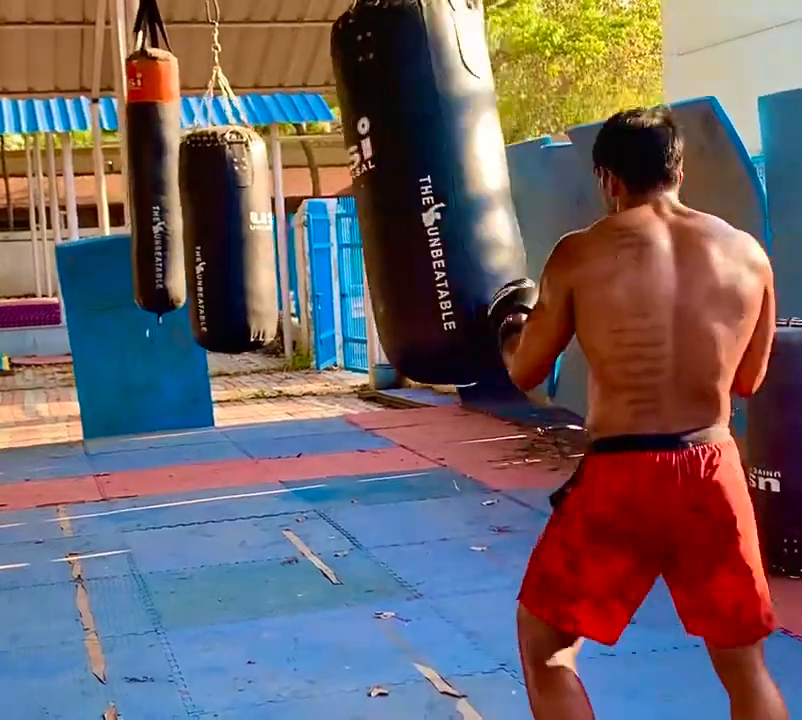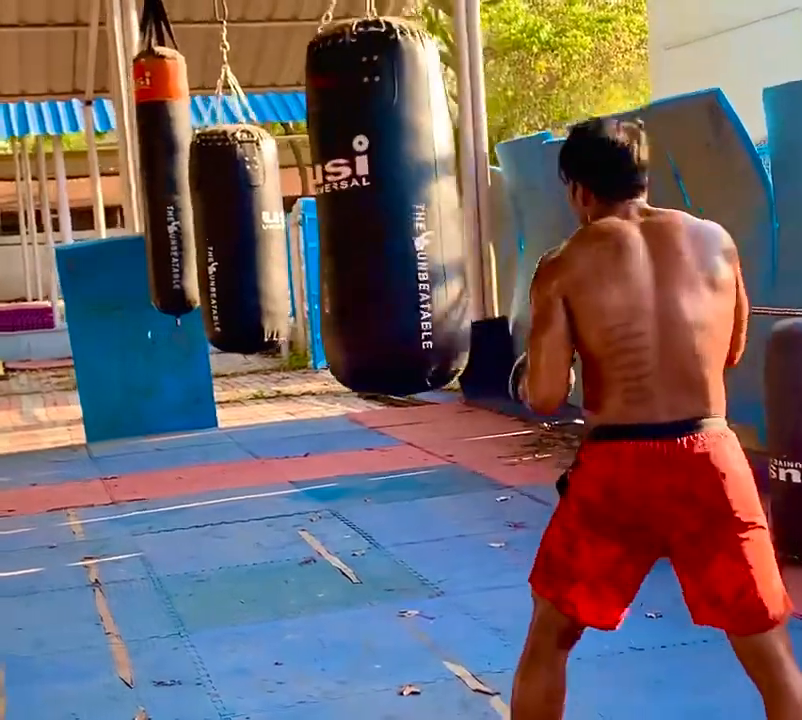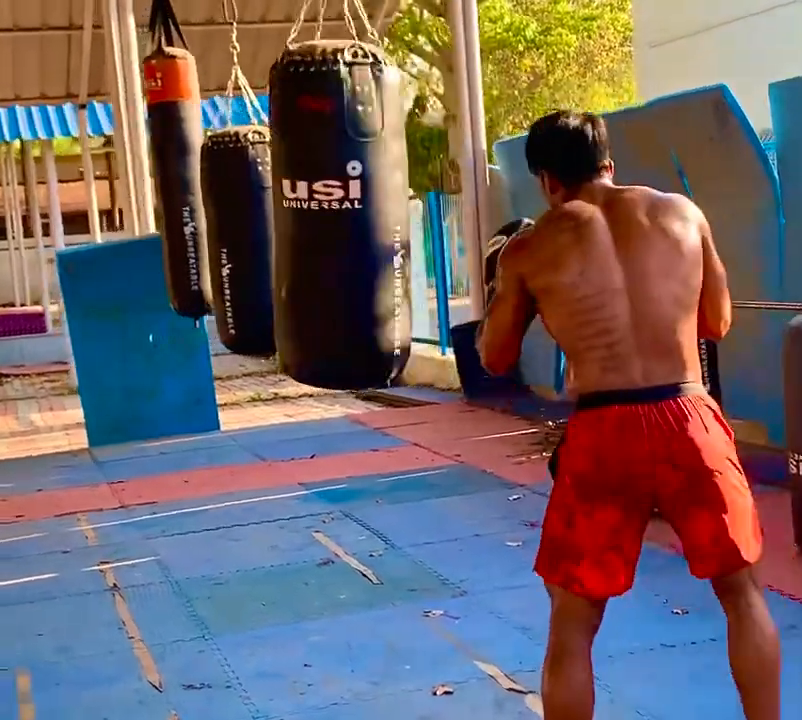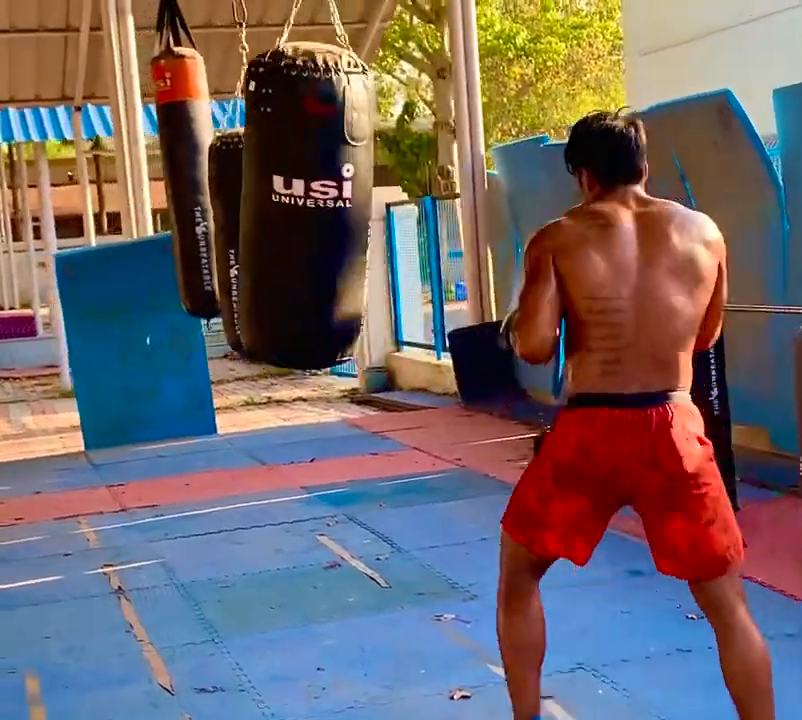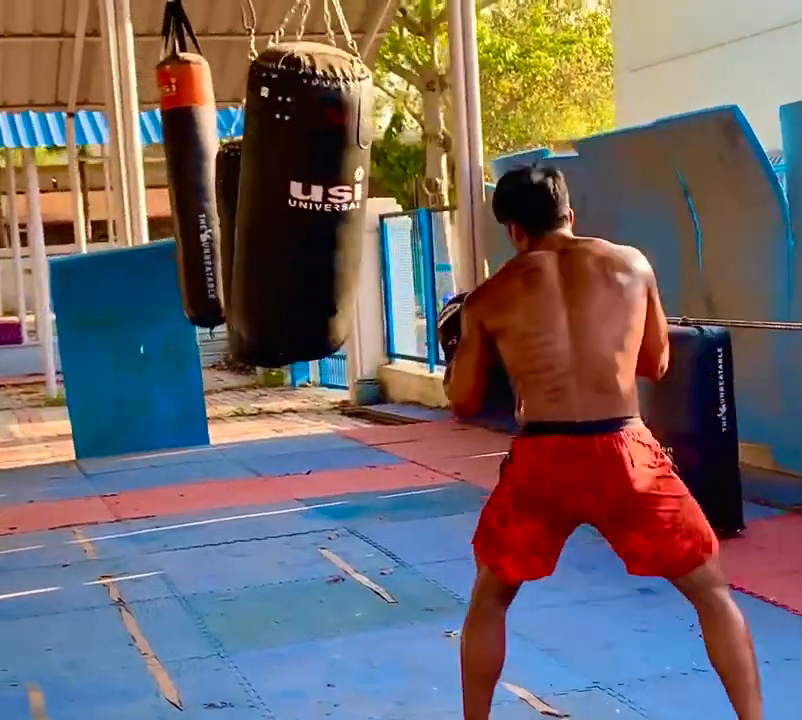
dt=0.3s
person 1, frame 1
left shoulder: (580, 254)
right shoulder: (748, 253)
left elbow: (525, 373)
right elbow: (747, 378)
left wrist: (515, 333)
left hip: (620, 476)
right hip: (711, 473)
left knee: (541, 646)
right knee: (745, 668)
person 1, frame 2
left shoulder: (563, 268)
right shoulder: (714, 239)
left elbow: (545, 397)
left wrist: (527, 371)
left hip: (617, 468)
right hip: (711, 460)
left knee: (548, 640)
person 1, frame 3
left shoulder: (530, 249)
right shoulder: (682, 213)
left elbow: (495, 360)
right elbow: (717, 322)
left wrist: (503, 279)
left hip: (604, 435)
right hip: (690, 424)
left knee: (572, 629)
right knee: (742, 595)
person 1, frame 4
left shoulder: (557, 239)
right shoulder: (703, 231)
left elbow: (534, 346)
left wrist: (518, 317)
left hip: (589, 434)
right hip: (674, 432)
left knee: (517, 571)
right knee: (727, 606)
person 1, frame 5
left shoulder: (491, 295)
right shoulder: (632, 265)
left elbow: (463, 400)
right elbow: (657, 362)
left wrist: (459, 339)
left hip: (541, 461)
right hip: (624, 456)
left knee: (489, 596)
right knee: (710, 591)
